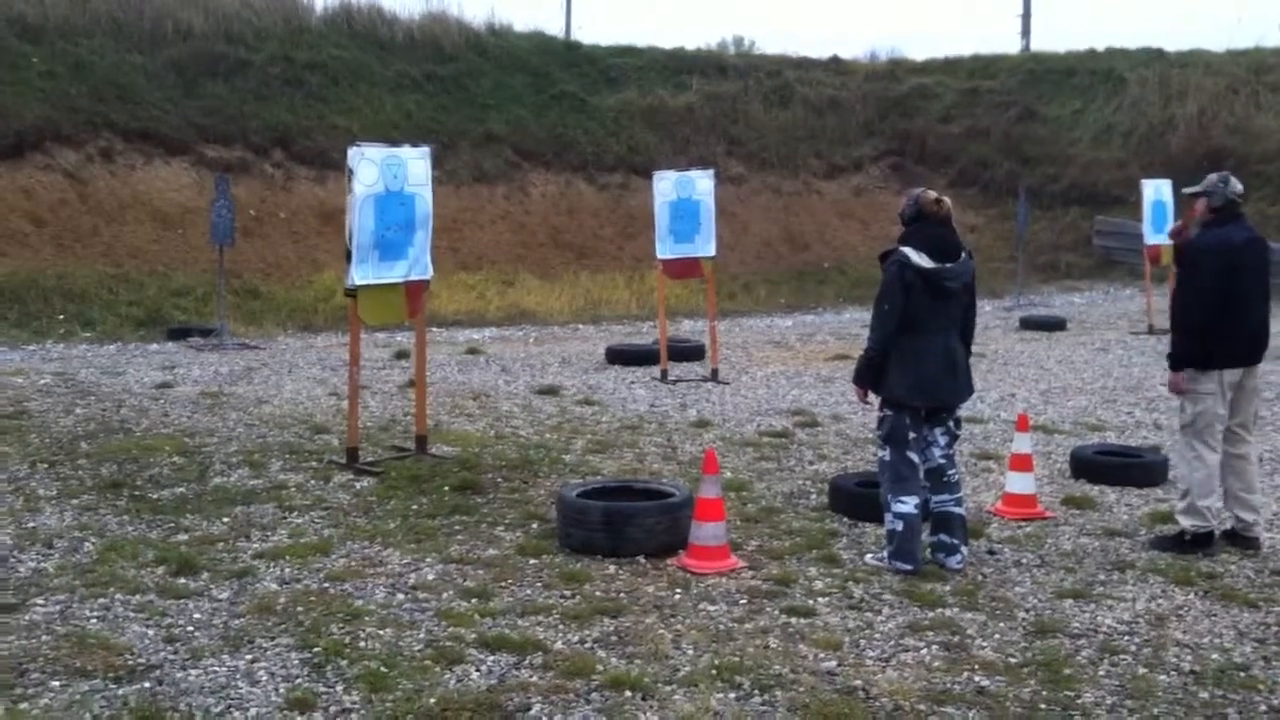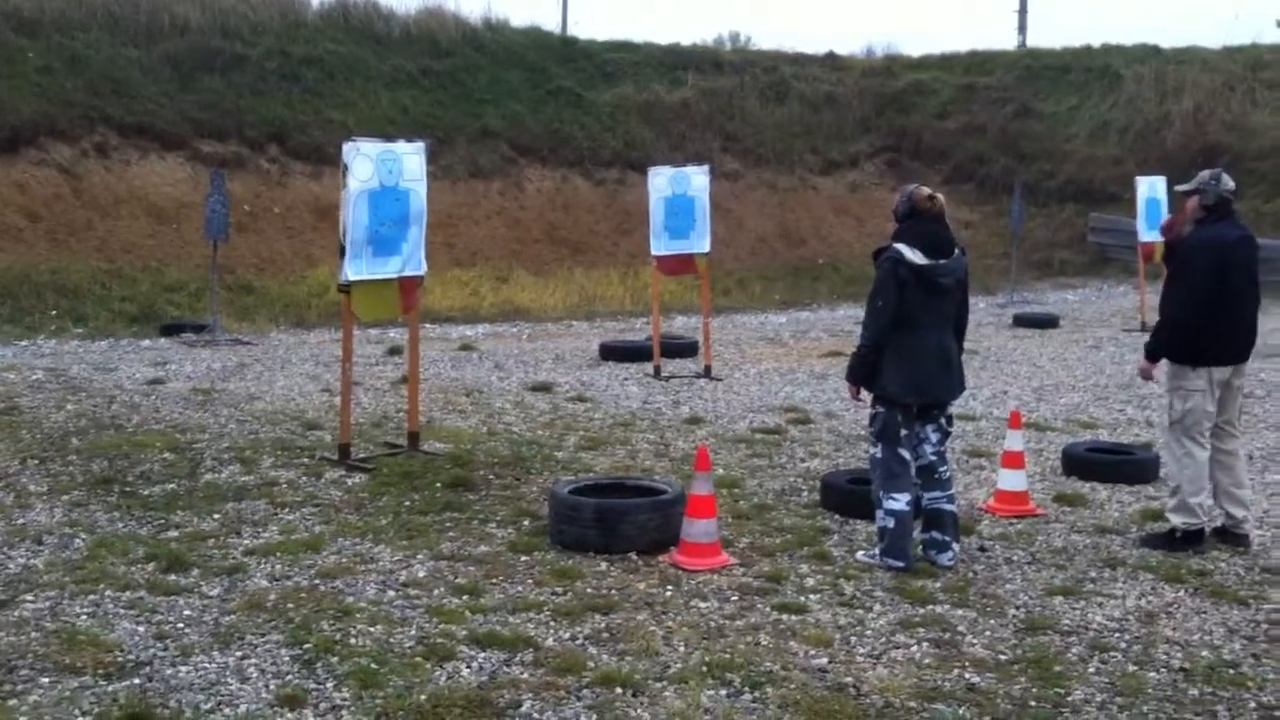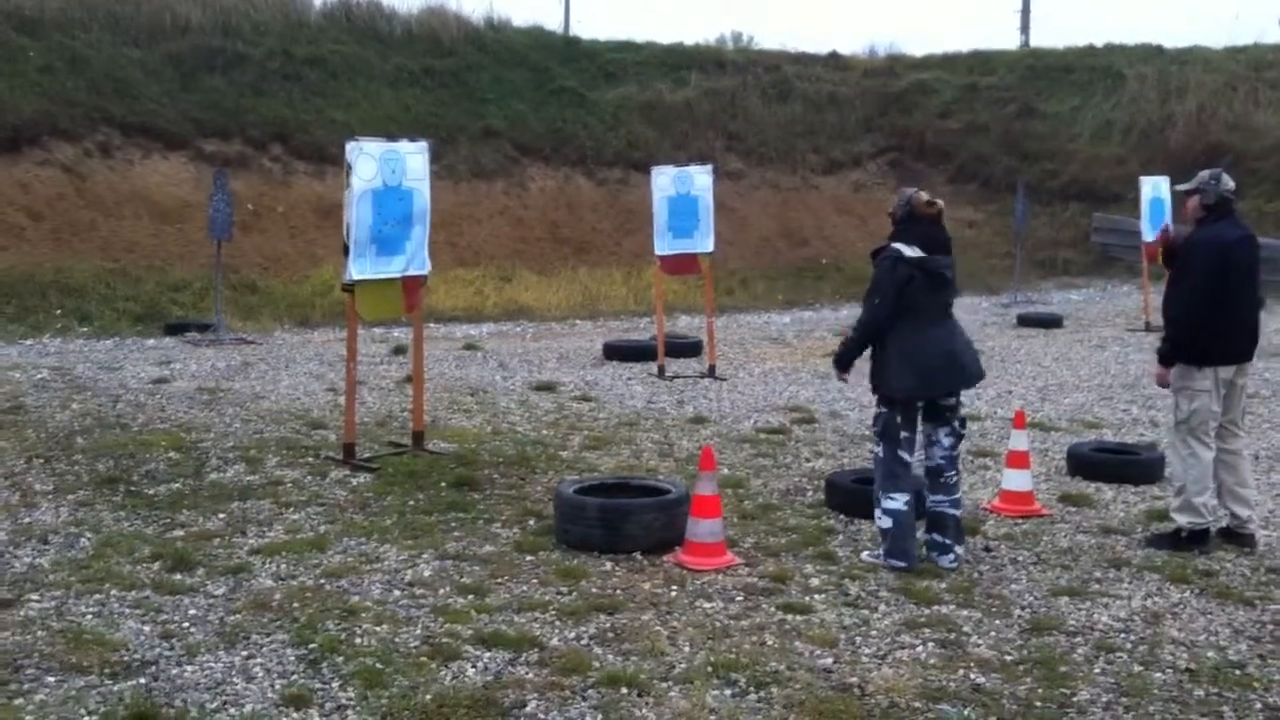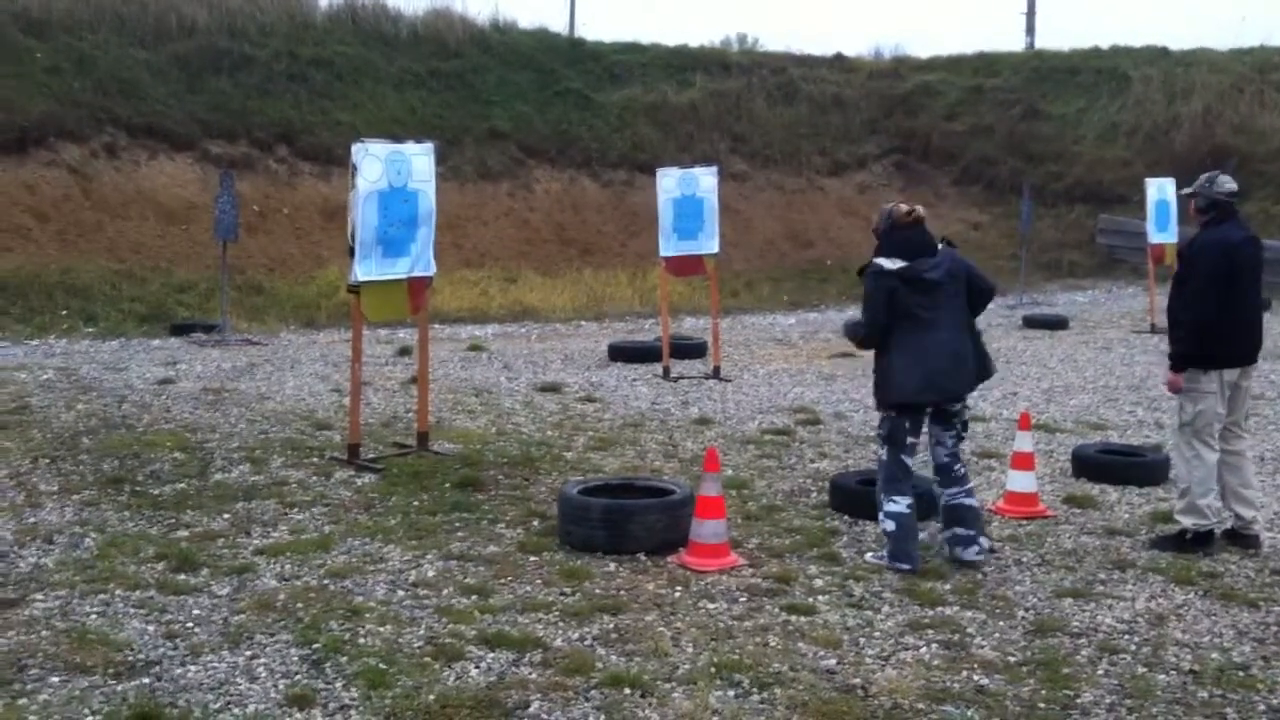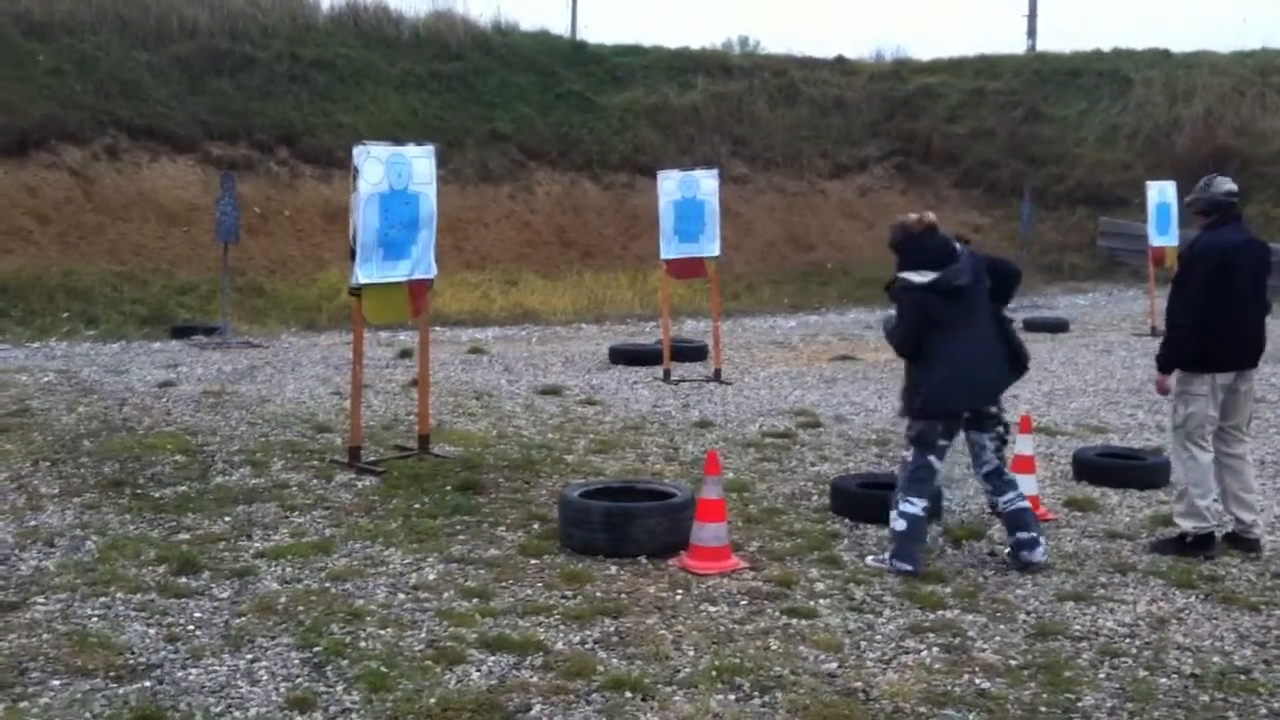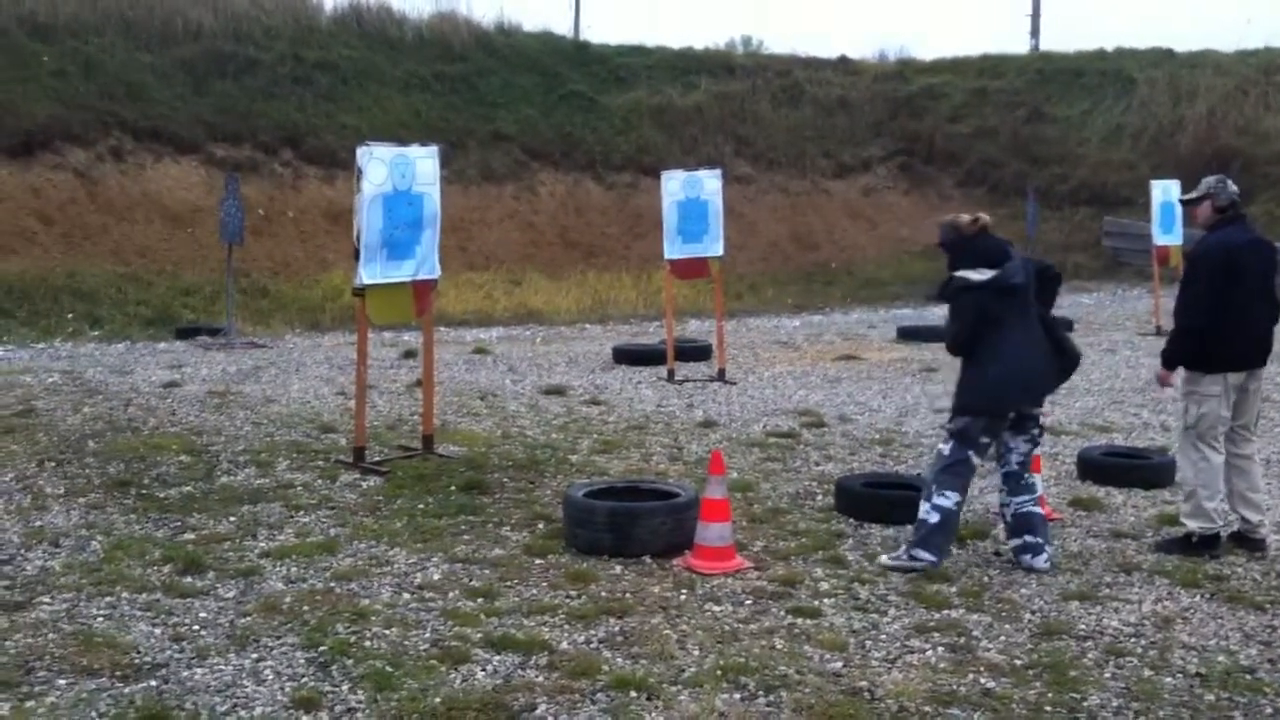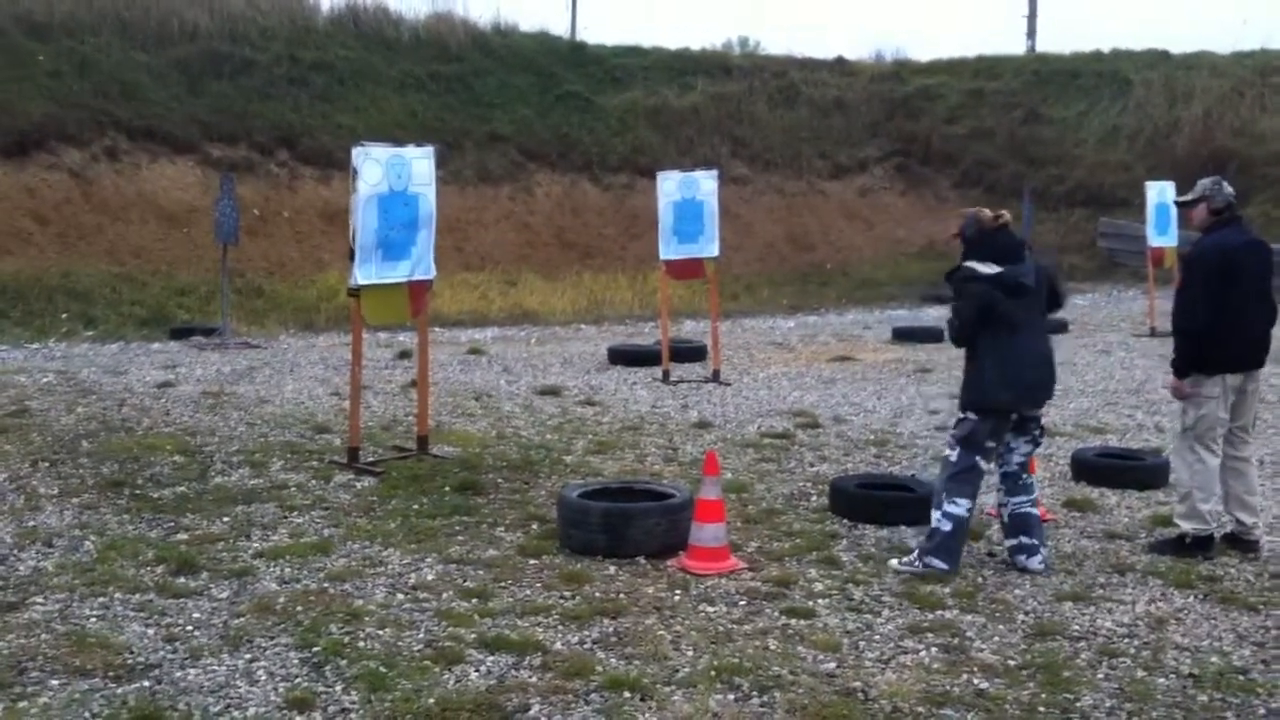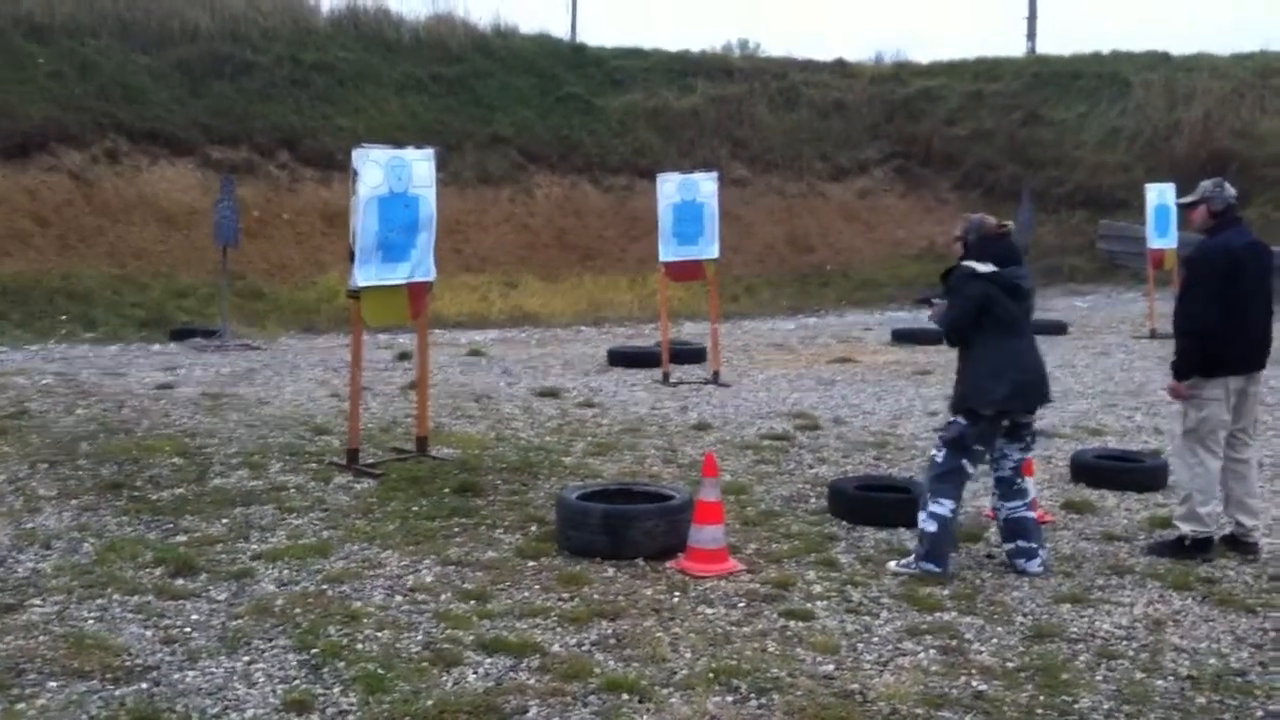
dt=0.3s
person 1, frame 1
left shoulder: (1208, 244)
right shoulder: (1252, 241)
left elbow: (1194, 310)
left wrist: (1178, 363)
right wrist: (1184, 249)
left hip: (1212, 359)
right hip: (1247, 356)
left knee: (1200, 442)
right knee: (1240, 441)
left ankle: (1197, 530)
right ankle: (1248, 528)
person 1, frame 2
left shoulder: (1201, 242)
right shoulder: (1241, 238)
left elbow: (1182, 306)
left wrist: (1153, 353)
right wrist: (1175, 246)
left hip: (1198, 357)
right hip: (1233, 354)
left knee: (1188, 439)
right knee: (1227, 437)
left ankle: (1188, 528)
right ankle: (1237, 525)
person 1, frame 3
left shoulder: (1204, 241)
right shoulder: (1242, 238)
left elbow: (1190, 307)
left wrist: (1167, 357)
right wrist: (1172, 252)
left hip: (1203, 356)
right hip: (1236, 353)
left knee: (1193, 439)
right knee: (1230, 436)
left ankle: (1193, 527)
right ankle: (1242, 525)
person 1, frame 4
left shoulder: (1207, 245)
right shoulder: (1247, 240)
left elbow: (1196, 310)
left wrist: (1179, 363)
left hip: (1208, 359)
right hip: (1241, 355)
left knee: (1197, 442)
right knee: (1233, 438)
left ankle: (1198, 530)
right ankle: (1246, 526)
person 1, frame 5
left shoulder: (1204, 248)
right shoulder: (1256, 247)
left elbow: (1186, 313)
right elbow: (1258, 304)
left wrist: (1166, 364)
left hip: (1205, 362)
right hip: (1243, 359)
left knee: (1193, 444)
right knee: (1234, 443)
left ankle: (1197, 533)
right ankle: (1247, 530)
person 1, frame 6
left shoulder: (1211, 248)
left elbow: (1192, 313)
left wrist: (1170, 360)
left hip: (1213, 363)
left knee: (1203, 445)
right knee: (1243, 442)
left ankle: (1203, 532)
person 1, frame 7
left shoulder: (1208, 250)
left elbow: (1193, 317)
left wrist: (1181, 369)
left hip: (1212, 366)
right hip: (1248, 362)
left knee: (1198, 447)
right knee: (1239, 445)
left ankle: (1196, 534)
right ankle: (1247, 531)
person 1, frame 8
left shoulder: (1210, 252)
right shoulder: (1258, 249)
left elbow: (1196, 318)
right elbow: (1261, 308)
left wrist: (1181, 371)
left hip: (1213, 368)
right hip: (1249, 363)
left knee: (1200, 449)
right knee: (1241, 447)
left ankle: (1196, 535)
right ankle: (1246, 533)
person 2, frame 1
left shoulder: (902, 264)
right shoulder: (962, 263)
left elbow: (884, 328)
right elbow: (967, 325)
left wrist: (865, 375)
left hip: (905, 379)
right hip: (948, 377)
left knee: (900, 463)
right knee: (942, 461)
left ankle: (903, 553)
right ankle: (952, 548)
person 2, frame 2
left shoulder: (896, 260)
right shoulder: (955, 259)
left elbow: (877, 324)
right elbow: (960, 321)
left wrist: (858, 372)
left hip: (897, 376)
right hip: (941, 373)
left knee: (891, 461)
right knee: (934, 459)
left ankle: (894, 551)
right ankle: (943, 545)
person 2, frame 3
left shoulder: (894, 260)
right shoulder: (943, 260)
left elbow: (873, 319)
left wrist: (844, 356)
left hip: (903, 373)
right hip: (948, 367)
left knee: (894, 460)
right knee: (944, 460)
left ankle: (897, 550)
right ankle: (947, 546)
person 2, frame 4
left shoulder: (883, 273)
right shoulder: (947, 259)
left elbow: (872, 333)
right elbow: (984, 290)
left wrist: (859, 335)
left hip: (907, 380)
right hip: (954, 372)
left knee: (896, 465)
right knee: (950, 459)
left ankle: (901, 553)
right ankle: (968, 541)
person 2, frame 5
left shoulder: (912, 288)
right shoulder: (968, 261)
left elbow: (906, 347)
right elbow: (1010, 275)
left wrist: (892, 329)
left hip: (941, 390)
right hip: (985, 381)
left knee: (918, 471)
right knee: (993, 465)
left ankle: (903, 555)
right ankle: (1029, 546)
person 2, frame 6
left shoulder: (967, 287)
right shoulder: (1017, 264)
left elbow: (957, 343)
left wrist: (952, 325)
left hip: (990, 388)
right hip: (1030, 382)
left knee: (953, 465)
right knee: (1017, 467)
left ankle: (924, 549)
right ankle: (1033, 550)
person 2, frame 7
left shoulder: (975, 280)
right shoulder: (1027, 268)
left elbow: (961, 335)
right elbow: (1054, 299)
left wrist: (956, 314)
left hip: (994, 387)
right hip: (1033, 382)
left knee: (961, 469)
right knee: (1016, 468)
left ankle: (937, 555)
right ankle: (1029, 552)
person 2, frame 8
left shoulder: (972, 278)
right shoulder: (1016, 277)
left elbow: (954, 332)
left wrist: (941, 312)
right wrist: (951, 310)
left hip: (987, 390)
right hip: (1026, 386)
left knee: (946, 471)
right knee: (1010, 472)
left ankle: (930, 558)
right ankle: (1028, 555)
